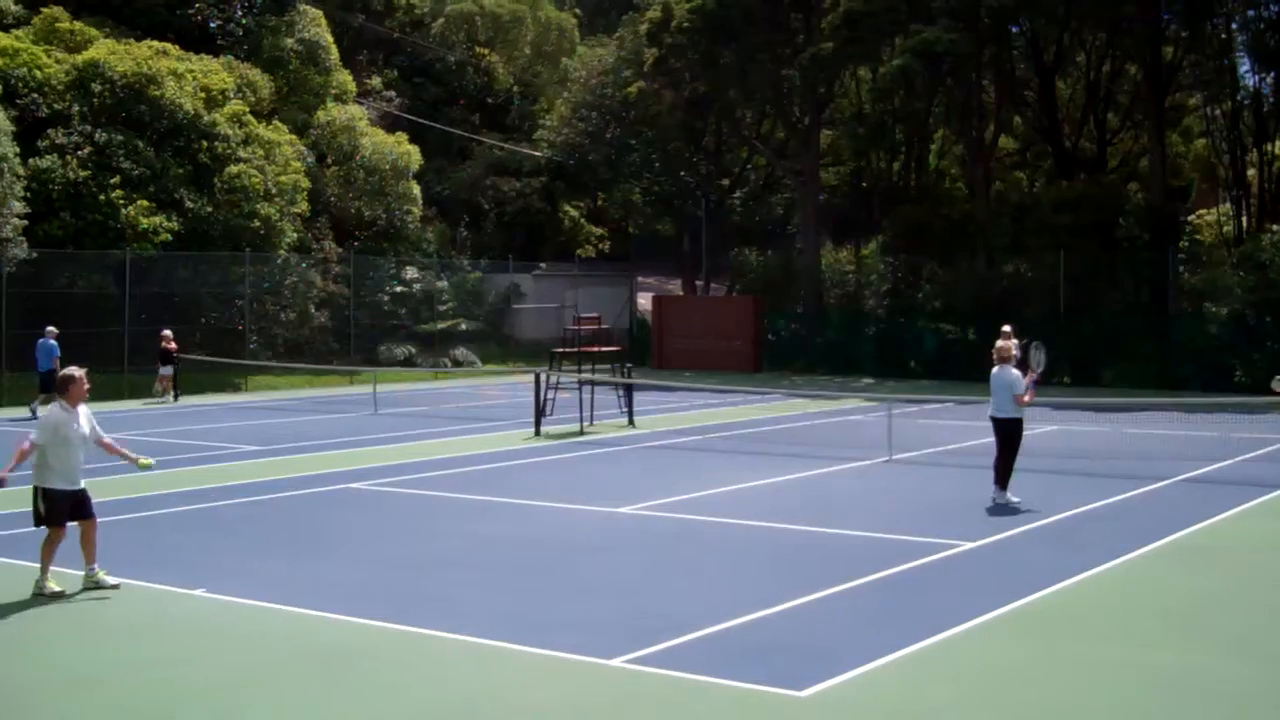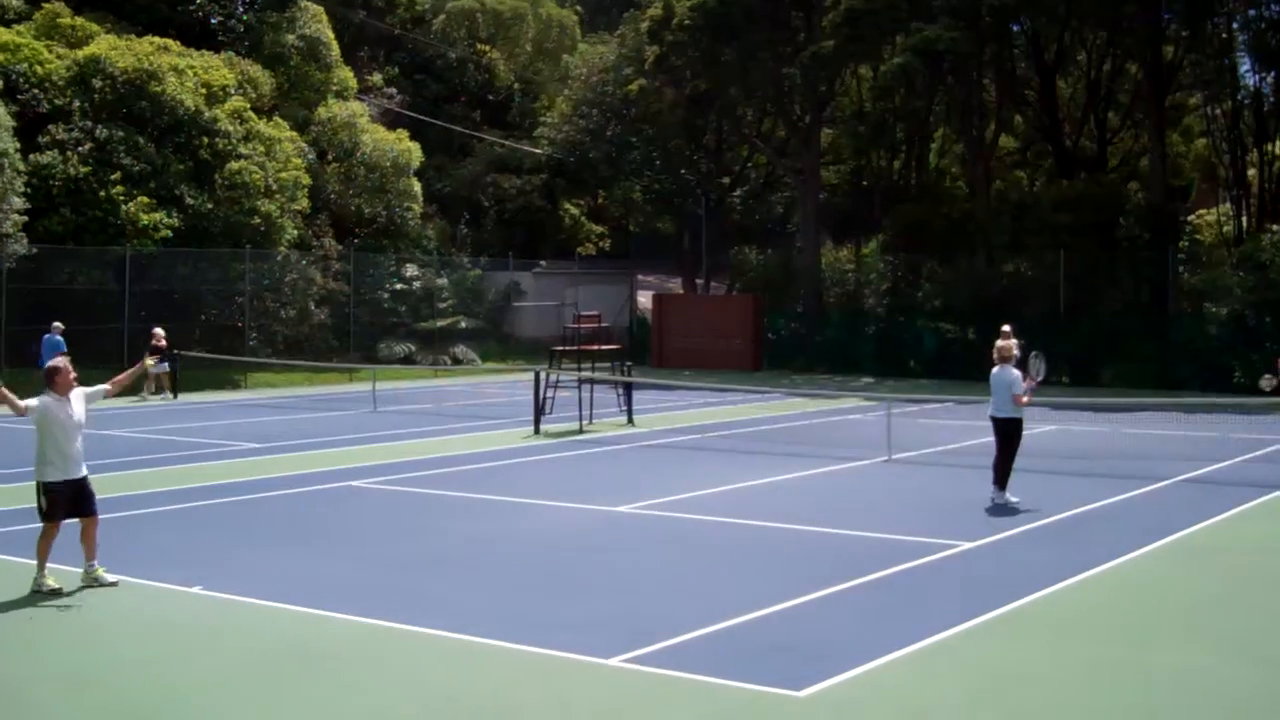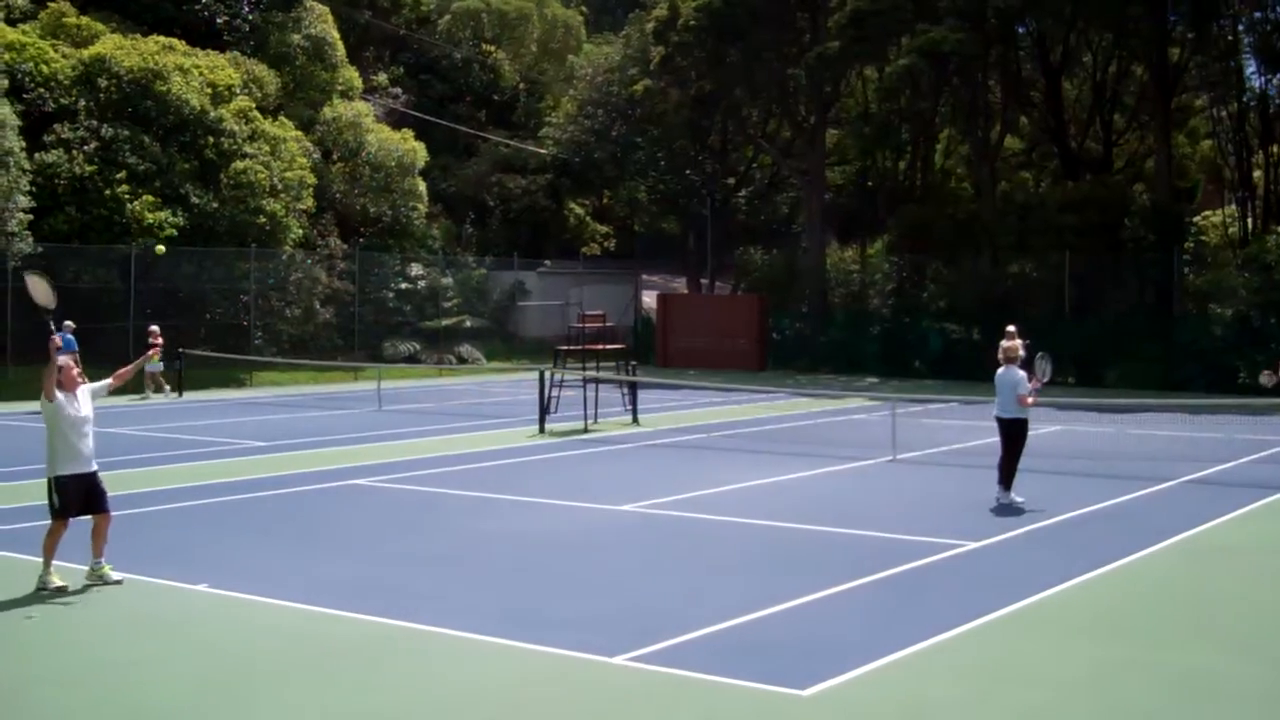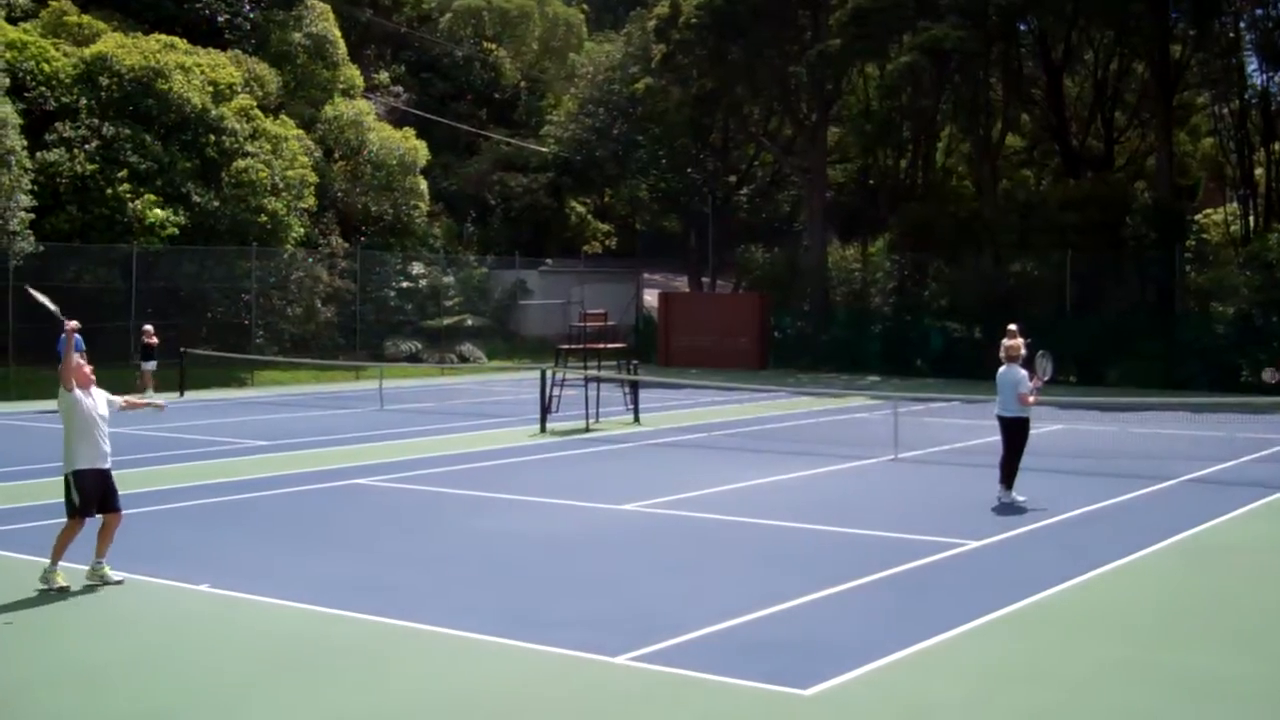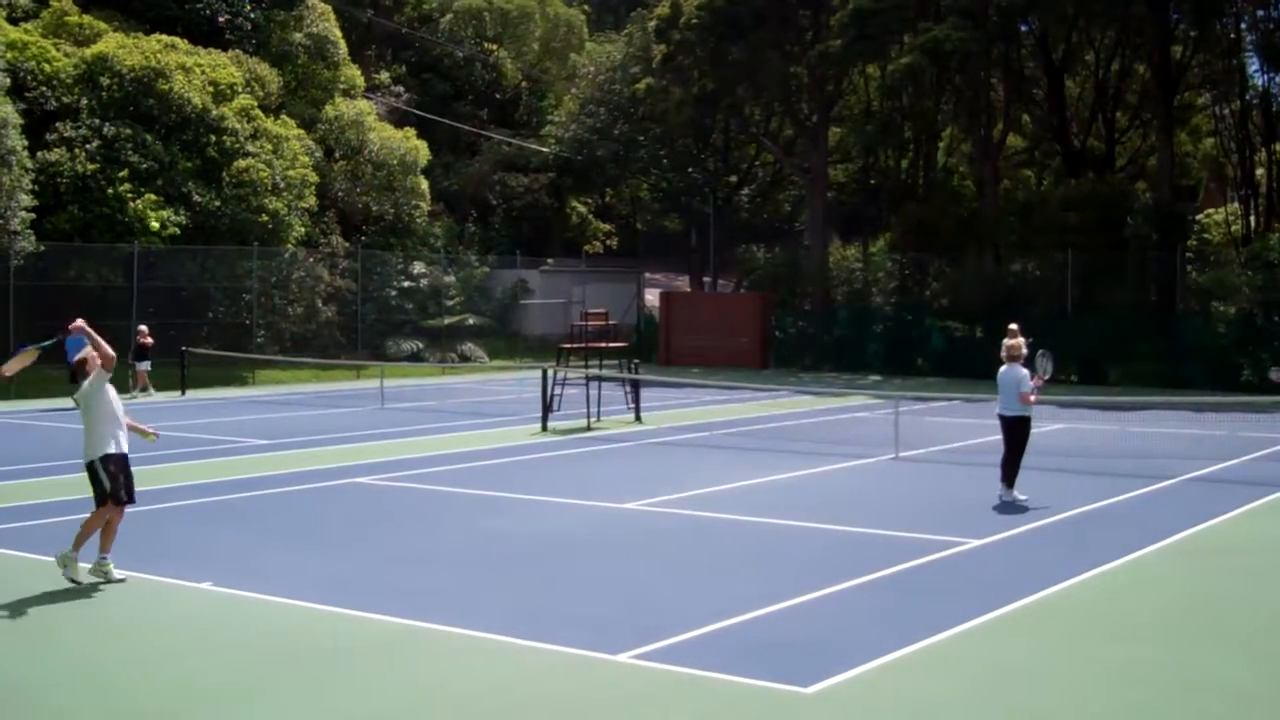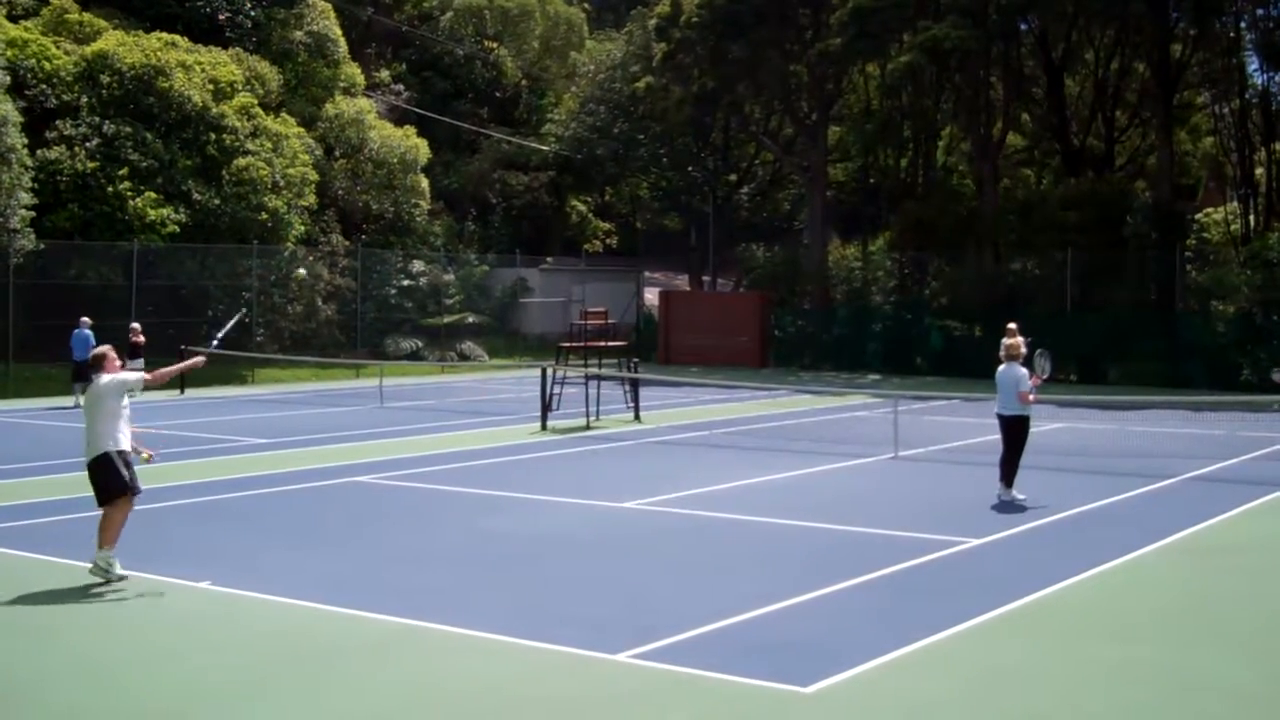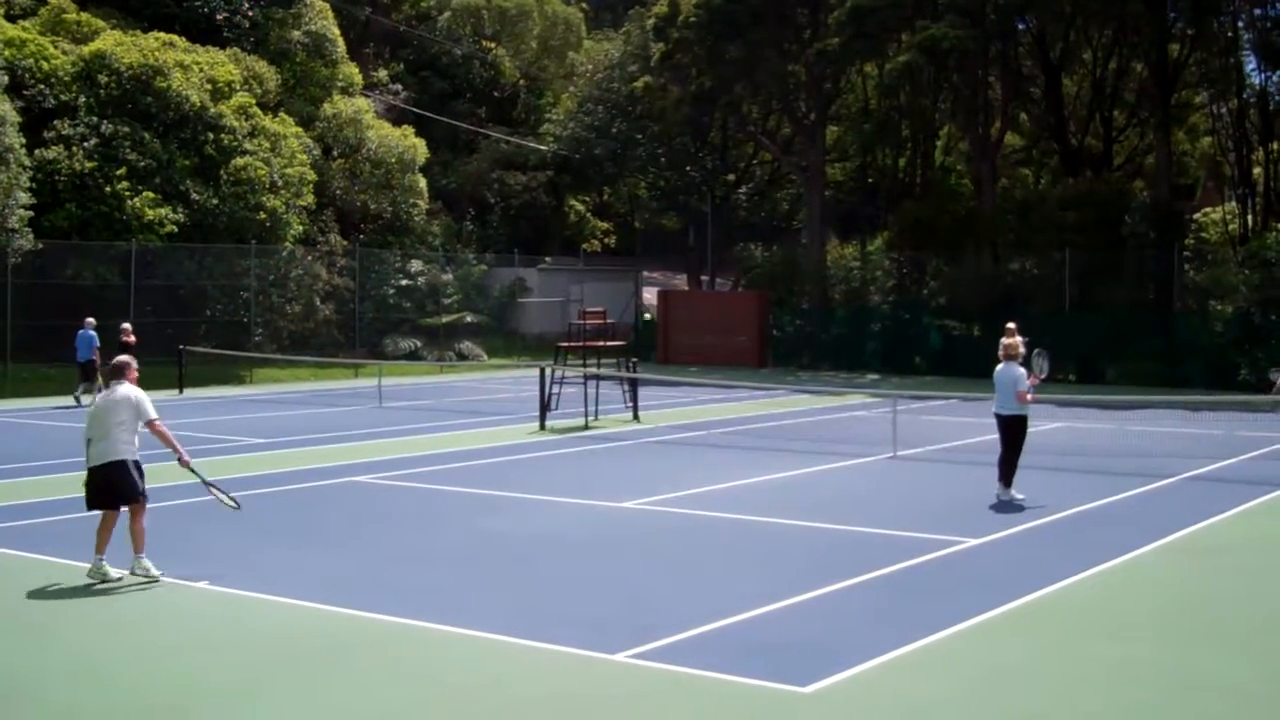
dt=0.2s
person 1, frame 1
left shoulder: (83, 412)
right shoulder: (53, 417)
left elbow: (102, 440)
right elbow: (31, 445)
left wrist: (130, 457)
left hip: (74, 484)
right hip: (50, 485)
left knee: (90, 523)
right knee: (57, 531)
left ankle: (92, 574)
right ankle: (42, 580)
person 1, frame 2
left shoulder: (80, 395)
right shoulder: (43, 404)
left elbow: (112, 387)
right elbow: (20, 408)
left wrist: (141, 367)
left hip: (78, 474)
right hip: (51, 478)
left knee: (91, 520)
right knee: (52, 526)
left ankle: (91, 570)
right ankle: (40, 577)
person 1, frame 3
left shoulder: (86, 392)
right shoulder: (54, 401)
left elbow: (116, 380)
right elbow: (47, 388)
left wrist: (144, 360)
right wrist: (53, 354)
left hip: (88, 470)
right hip: (63, 473)
left knee: (103, 517)
right knee: (60, 524)
left ankle: (97, 568)
right ankle: (46, 574)
person 1, frame 4
left shoulder: (98, 394)
right shoulder: (70, 397)
left elbow: (123, 403)
right elbow: (66, 376)
left wrist: (149, 402)
right wrist: (69, 339)
left hip: (102, 467)
right hip: (80, 469)
left knee: (113, 516)
right knee: (76, 522)
left ankle: (97, 567)
right ankle: (51, 571)
person 1, frame 5
left shoulder: (103, 387)
right shoulder: (93, 386)
left elbow: (116, 418)
right elbow: (110, 358)
left wrist: (141, 430)
right wrist: (87, 332)
left hip: (115, 454)
right hip: (102, 455)
left knee: (117, 511)
right knee: (106, 510)
left ankle: (102, 563)
right ankle: (70, 556)
person 1, frame 6
left shoulder: (94, 392)
right shoulder: (112, 381)
right elbow: (154, 378)
left wrist: (133, 447)
right wrist: (187, 364)
left hip: (97, 454)
right hip: (109, 451)
left knee: (112, 508)
right knee: (123, 501)
left ankle: (102, 560)
right ankle: (107, 555)
person 1, frame 7
left shoulder: (101, 400)
right shoulder: (134, 394)
left elbow: (90, 438)
right elbow: (156, 427)
left wrist: (91, 471)
right wrist: (179, 452)
left hip: (96, 461)
right hip: (121, 459)
left knee: (110, 513)
right knee: (137, 507)
left ankle: (98, 564)
right ankle: (140, 561)
